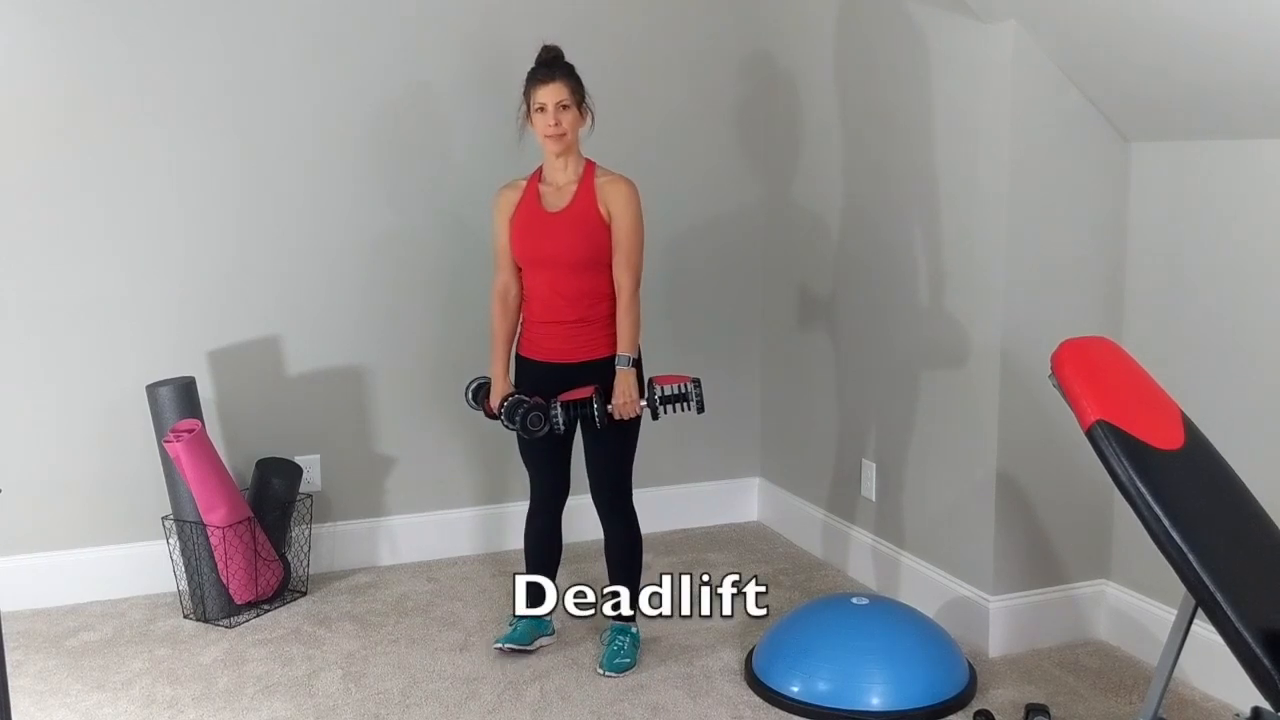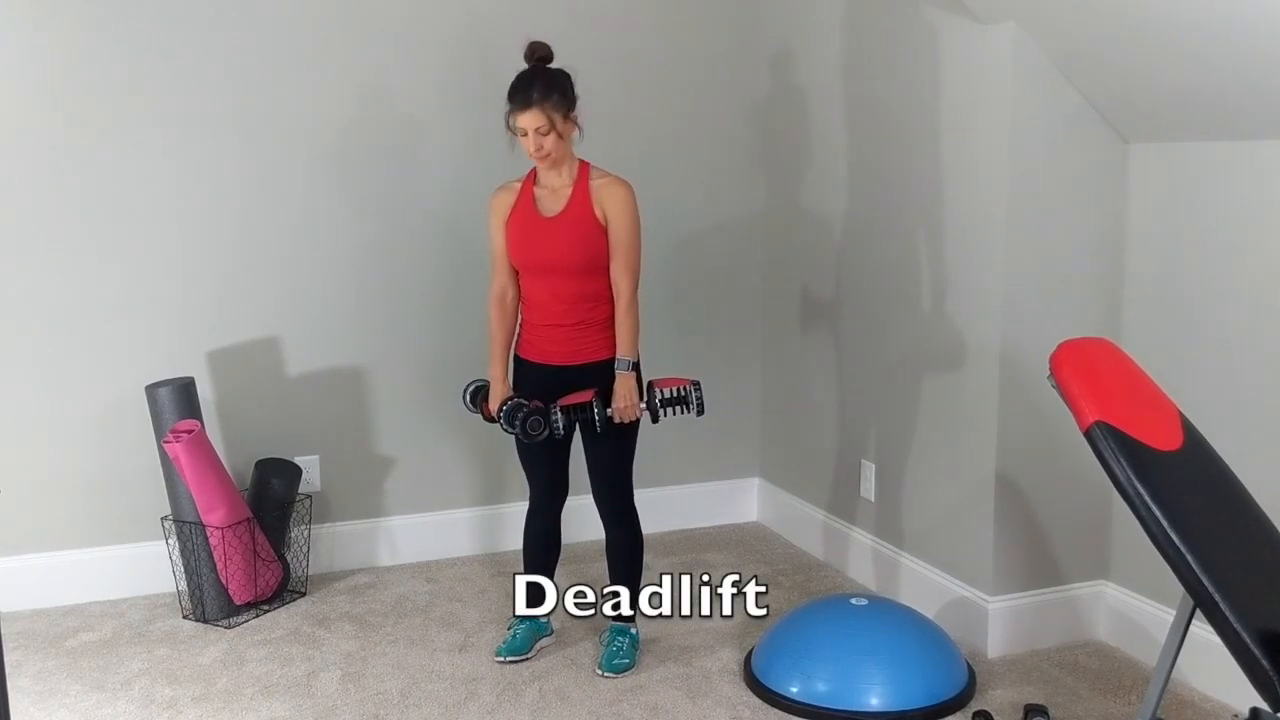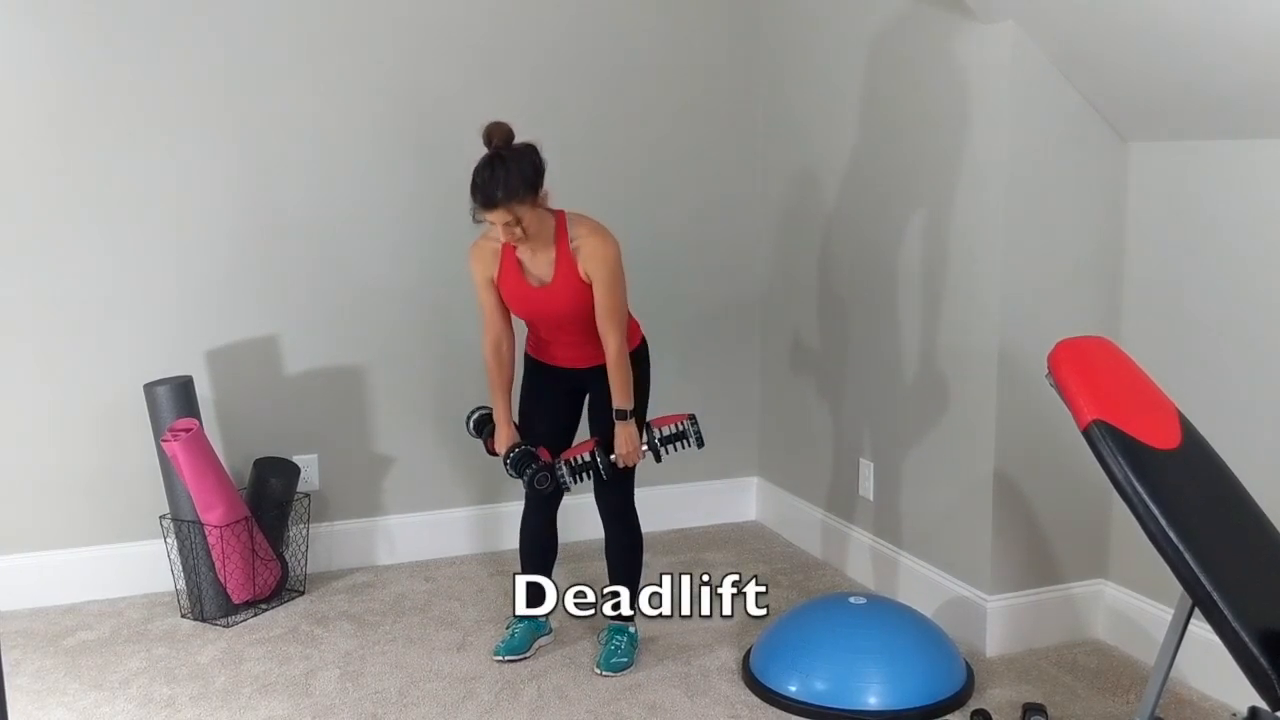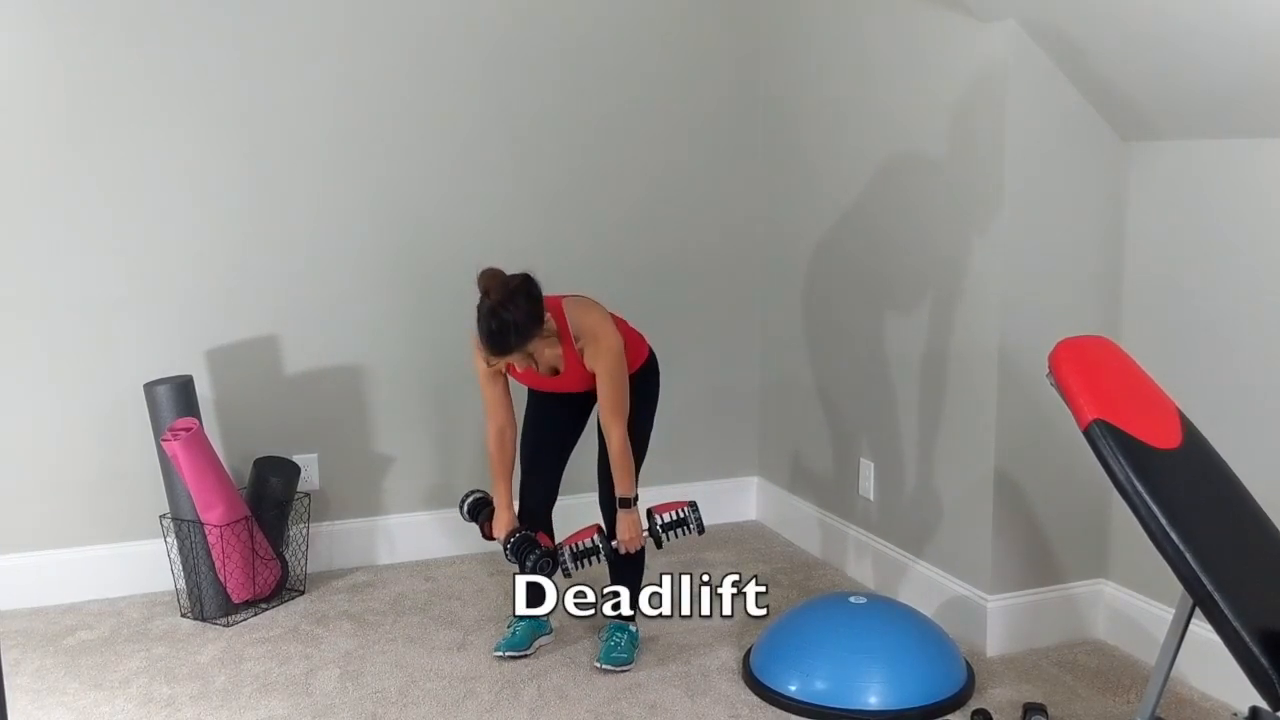
dt=1s
person 1, frame 1
left shoulder: (614, 191)
right shoulder: (511, 199)
left elbow: (626, 289)
right elbow: (506, 289)
left wrist: (626, 369)
right wrist: (499, 373)
left hip: (603, 366)
right hip: (538, 369)
left knee: (612, 498)
right knee: (544, 495)
left ankle: (624, 625)
right ankle: (535, 614)
person 1, frame 2
left shoulder: (611, 193)
right shoulder: (506, 201)
left elbow: (624, 292)
right elbow: (504, 294)
left wrist: (626, 372)
right wrist: (497, 376)
left hip: (601, 370)
right hip: (536, 372)
left knee: (613, 500)
right knee: (543, 498)
left ankle: (623, 625)
right ankle: (534, 617)
person 1, frame 3
left shoulder: (592, 244)
right shoulder: (485, 255)
left elbow: (613, 340)
right elbow: (498, 342)
left wrist: (624, 419)
right wrist: (503, 421)
left hip: (613, 366)
right hip: (547, 370)
left knee: (613, 499)
right knee: (539, 495)
left ankle: (622, 624)
right ankle: (532, 615)
person 1, frame 4
left shoulder: (595, 332)
right shoulder: (490, 346)
left elbow: (615, 431)
right elbow: (500, 427)
left wrist: (628, 506)
right wrist: (502, 506)
left hip: (630, 376)
right hip: (555, 389)
left knee: (612, 504)
right knee: (534, 497)
left ankle: (624, 622)
right ankle: (533, 615)
